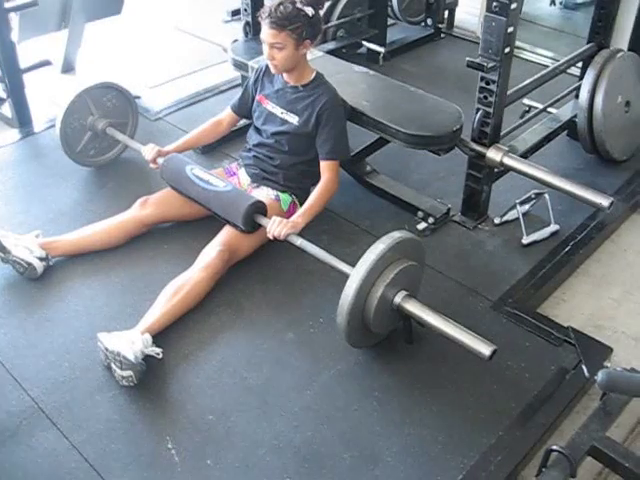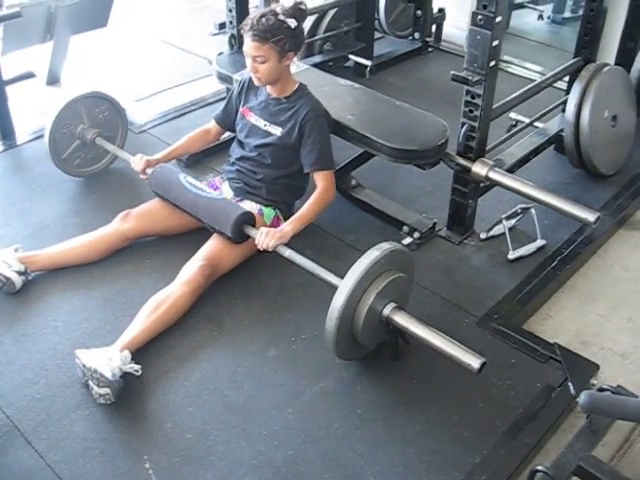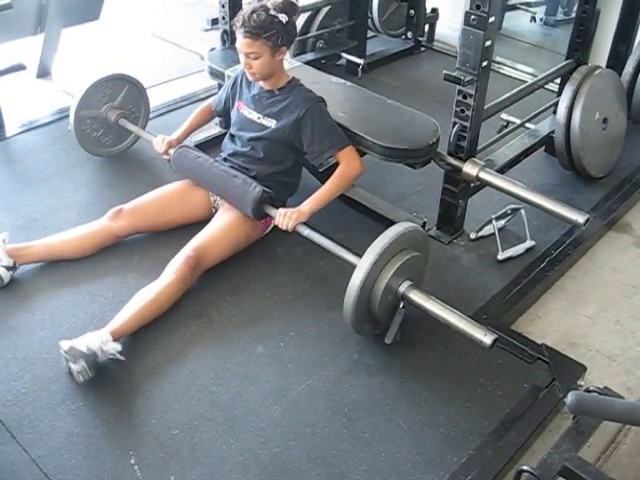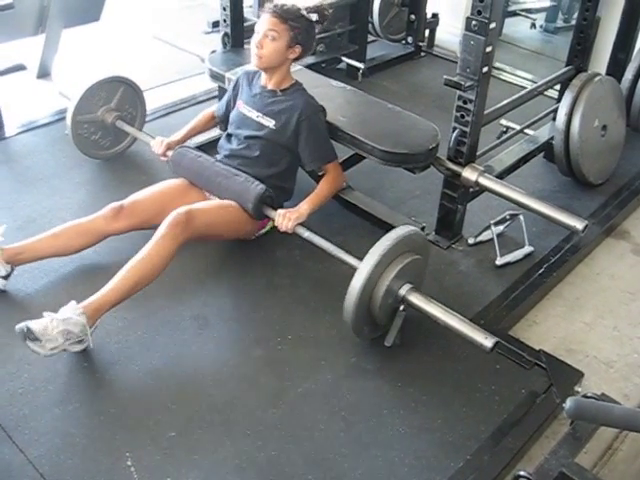
dt=0.7s
person 1, frame 1
left shoulder: (325, 102)
right shoulder: (264, 75)
left elbow: (329, 177)
right elbow: (224, 121)
left wrist: (298, 220)
right wrist: (169, 150)
left hip: (278, 193)
right hip: (240, 171)
left knee: (217, 254)
right knee: (147, 207)
left ankle: (137, 341)
right ankle: (39, 250)
person 1, frame 2
left shoulder: (309, 114)
right shoulder: (247, 87)
left elbow: (325, 187)
right elbow: (210, 132)
left wrist: (287, 230)
right wrist: (158, 159)
left hip: (262, 207)
right hip: (225, 185)
left knee: (199, 269)
right knee: (128, 221)
left ankle: (116, 357)
person 1, frame 3
left shoulder: (305, 106)
right shoulder: (242, 80)
left elbow: (352, 164)
right elbow: (210, 107)
left wrist: (303, 209)
right wrist: (176, 138)
left knee: (188, 262)
right knee: (120, 217)
left ankle: (102, 342)
person 1, frame 4
left shoulder: (303, 109)
right shoulder: (246, 80)
left elbow: (334, 174)
right elbow: (216, 114)
left wrist: (300, 211)
right wrist: (175, 140)
left knee: (179, 222)
right knee: (118, 213)
left ankle: (80, 319)
